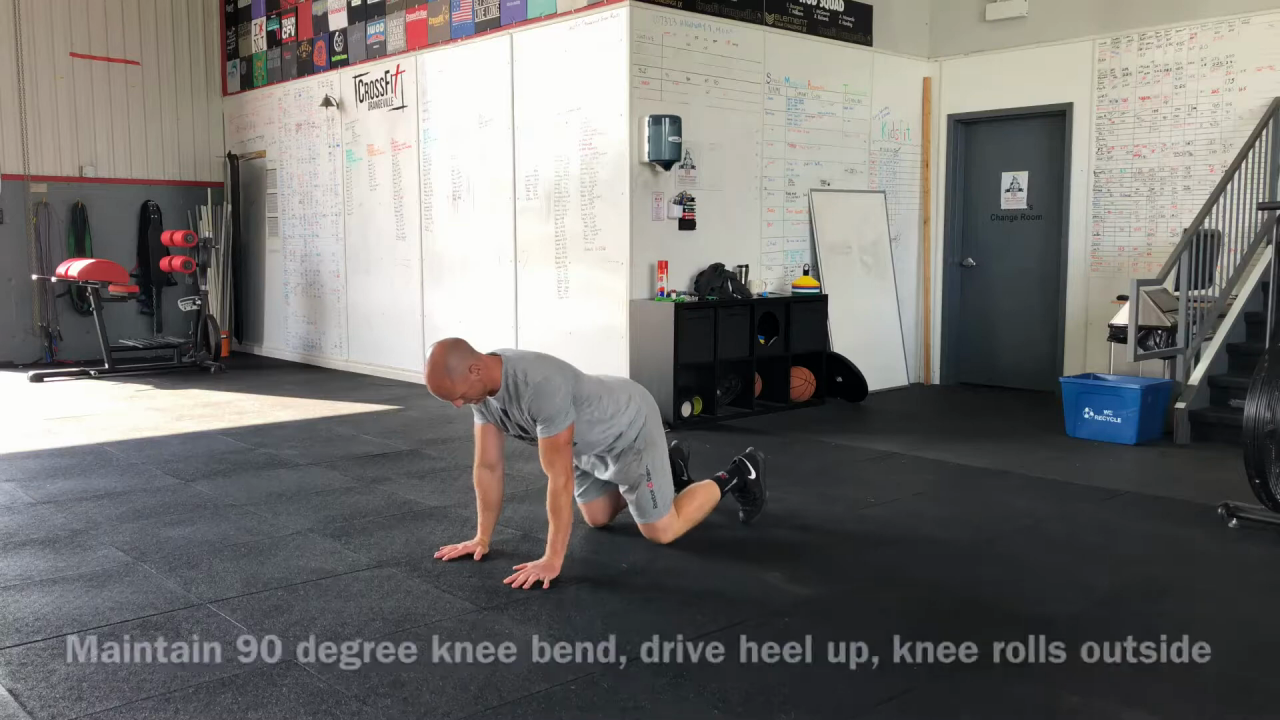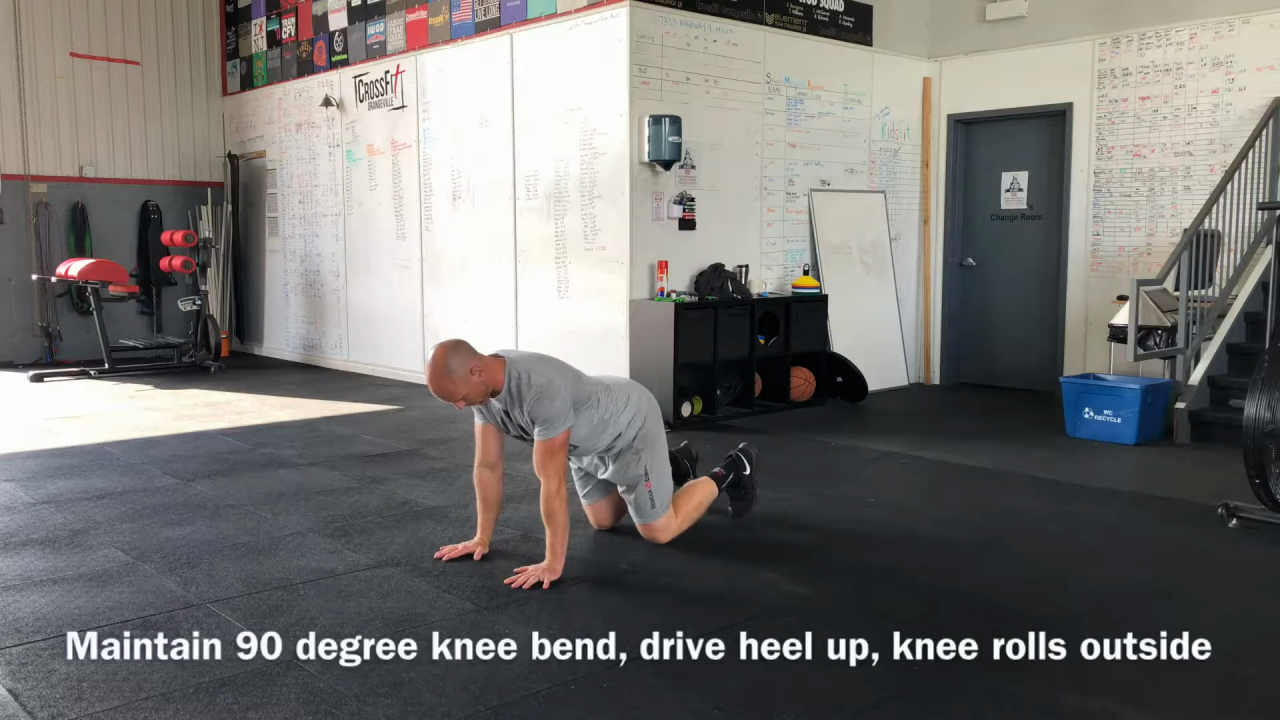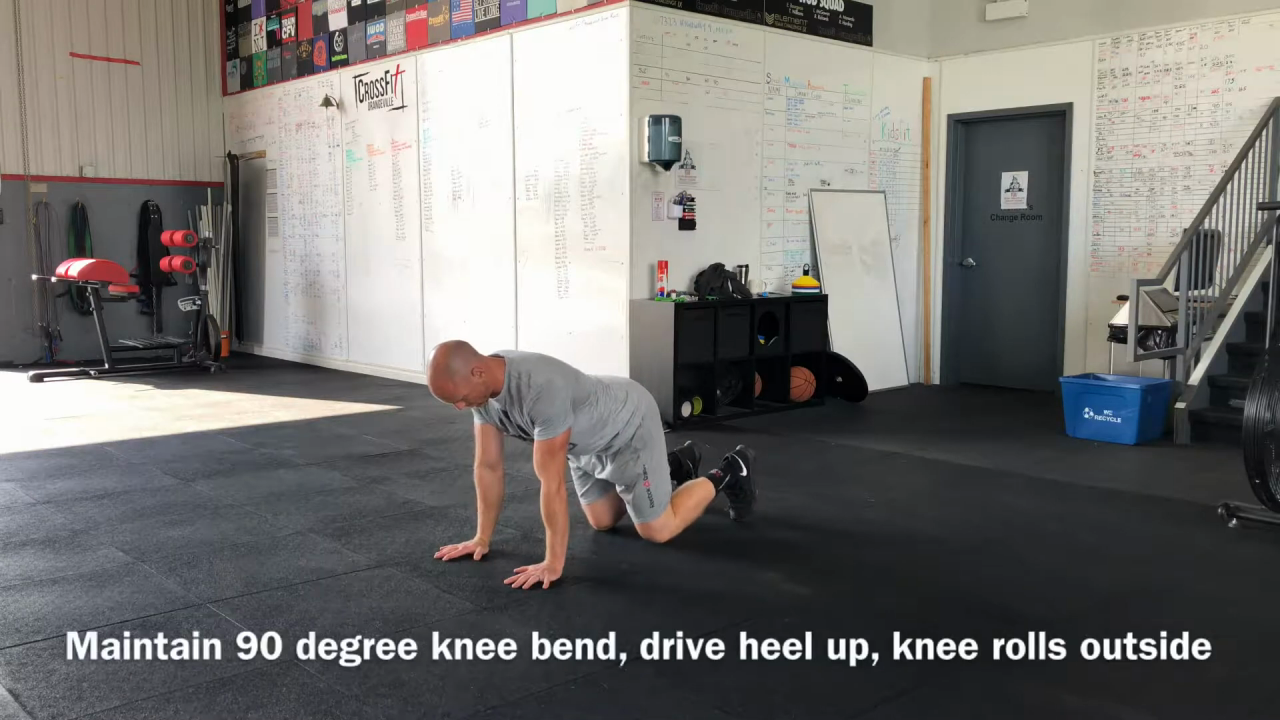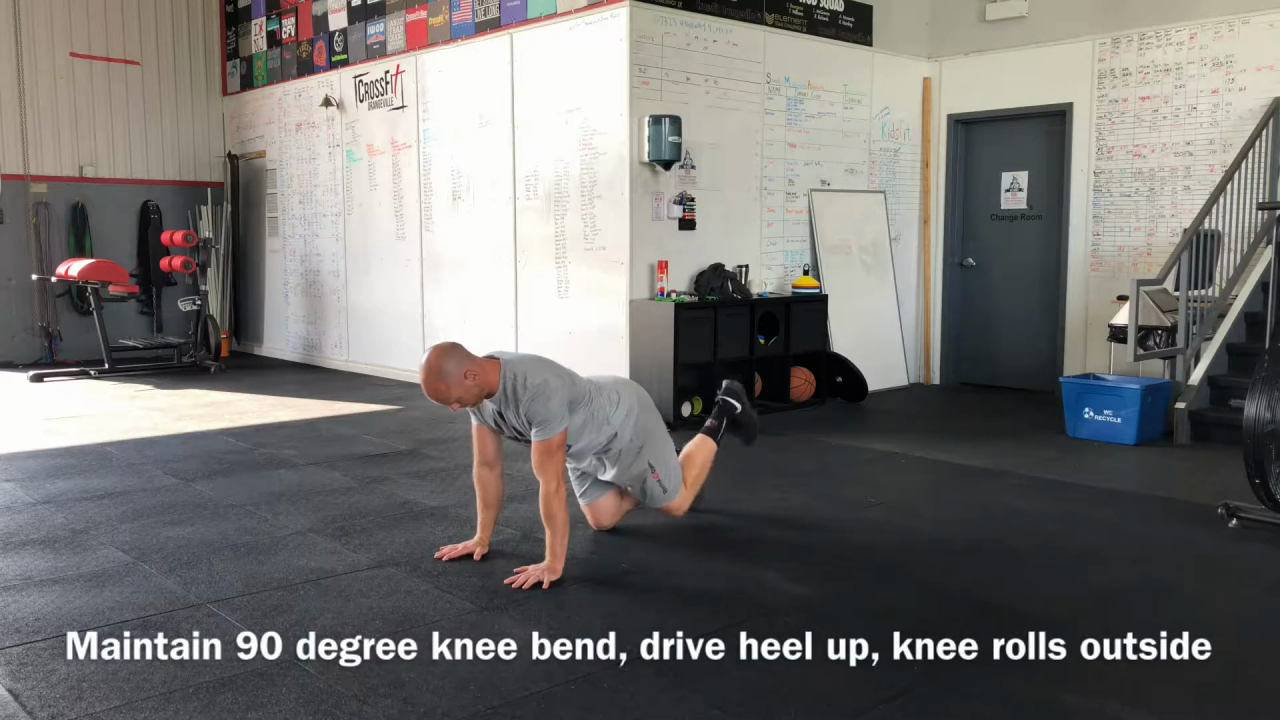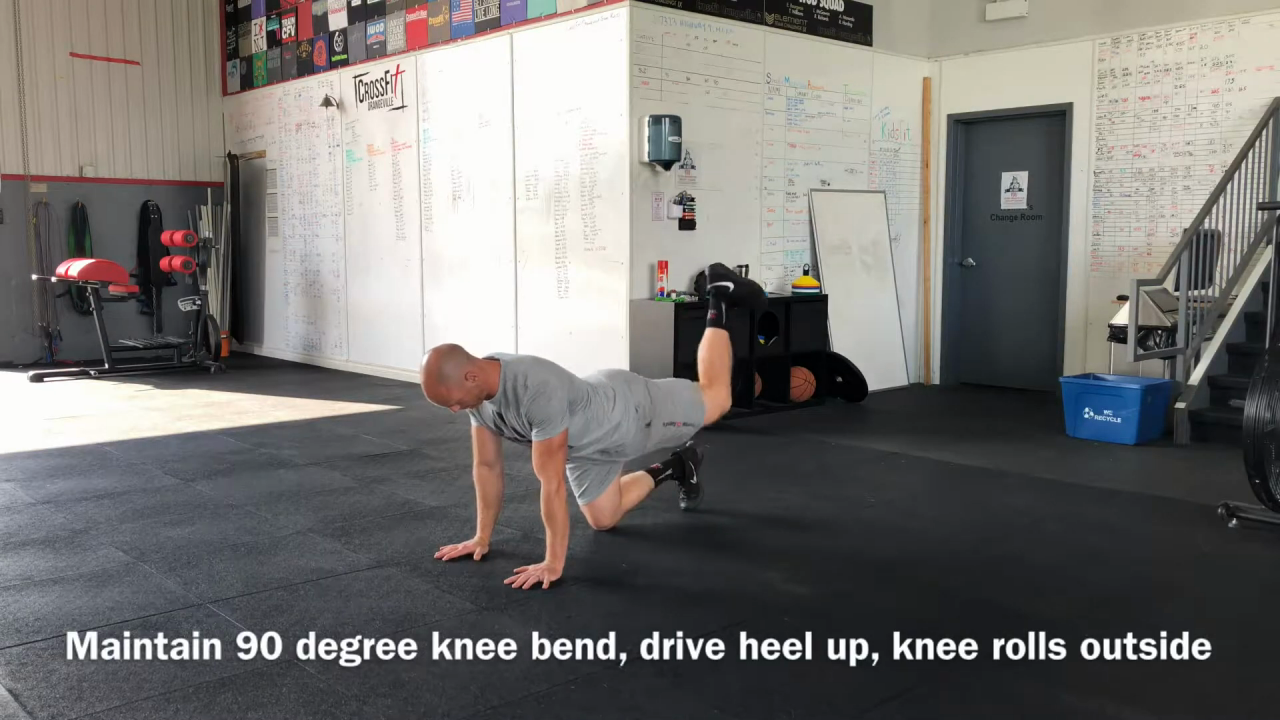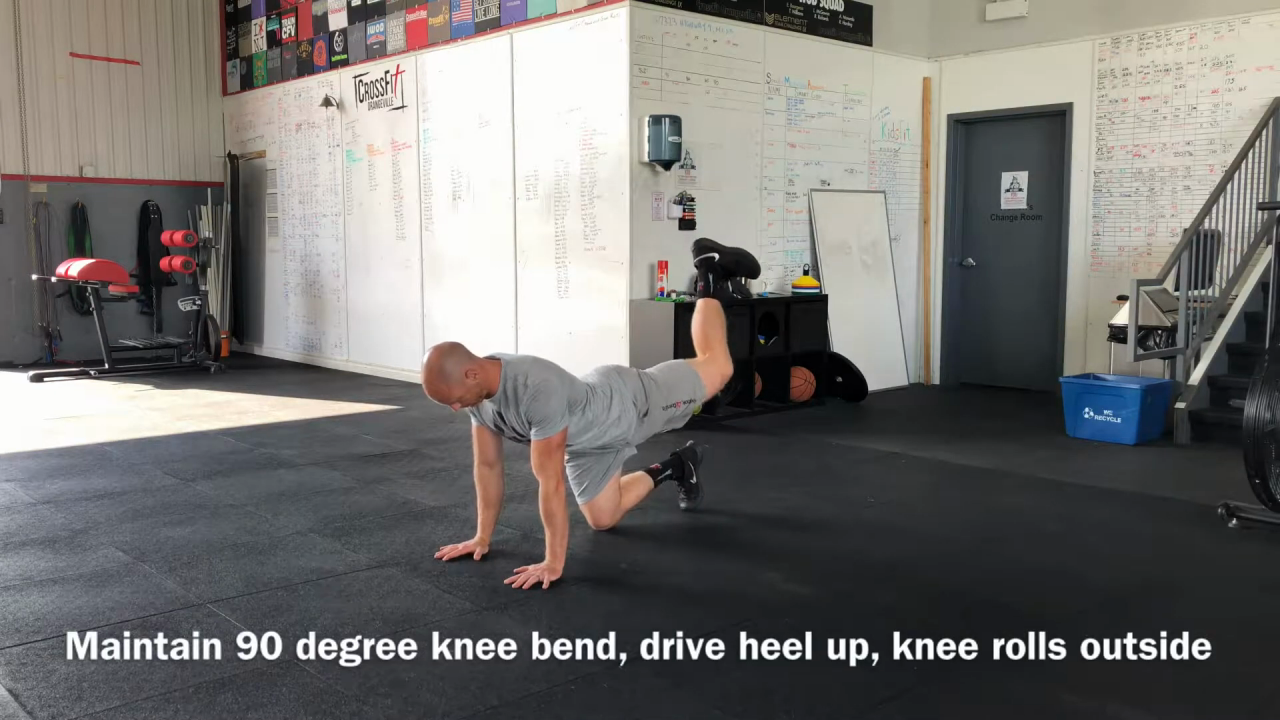
dt=0.5s
person 1, frame 1
left shoulder: (539, 386)
right shoulder: (480, 386)
left elbow: (561, 476)
right elbow: (487, 467)
left wrist: (553, 559)
right wrist: (482, 538)
left hip: (629, 427)
right hip: (589, 438)
left knee: (661, 531)
right knee: (597, 519)
left ankle: (738, 475)
right ankle: (667, 467)
person 1, frame 2
left shoulder: (541, 389)
right shoulder: (483, 385)
left elbow: (552, 481)
right elbow: (488, 466)
left wrist: (554, 562)
right wrist: (482, 538)
left hip: (630, 425)
right hip: (590, 439)
left knee: (658, 530)
right knee: (603, 522)
left ankle: (731, 471)
right ankle: (673, 466)
person 1, frame 3
left shoulder: (541, 389)
right shoulder: (482, 386)
left elbow: (552, 482)
right elbow: (488, 466)
left wrist: (554, 563)
right wrist: (482, 538)
left hip: (628, 424)
right hip: (589, 438)
left knee: (658, 530)
right knee: (603, 522)
left ankle: (728, 471)
right ankle: (674, 465)
person 1, frame 4
left shoulder: (536, 389)
right shoulder: (477, 387)
left elbow: (551, 481)
right elbow: (487, 466)
left wrist: (554, 562)
right wrist: (482, 537)
left hip: (624, 423)
right hip: (585, 440)
left knee: (676, 502)
right knee: (603, 521)
left ankle: (724, 412)
right ankle: (668, 463)
person 1, frame 5
left shoulder: (537, 392)
right shoulder: (476, 391)
left elbow: (552, 482)
right elbow: (487, 467)
left wrist: (553, 564)
right wrist: (482, 539)
left hip: (627, 412)
left knee: (717, 398)
right knee: (604, 520)
left ankle: (721, 298)
right ankle: (674, 468)
person 1, frame 6
left shoulder: (537, 389)
right shoulder: (477, 391)
left elbow: (551, 481)
right elbow: (488, 466)
left wrist: (554, 562)
right wrist: (482, 537)
left hip: (625, 405)
left knee: (717, 369)
right knee: (603, 519)
left ankle: (709, 275)
right ankle: (671, 469)
